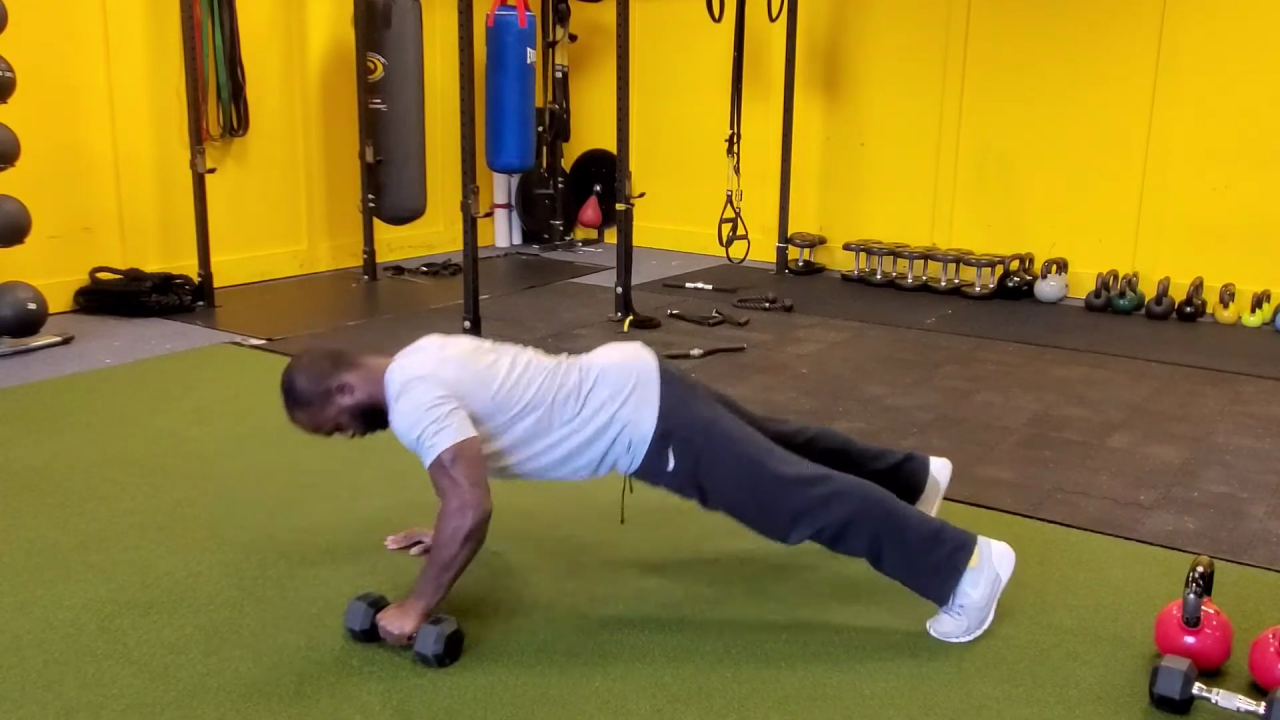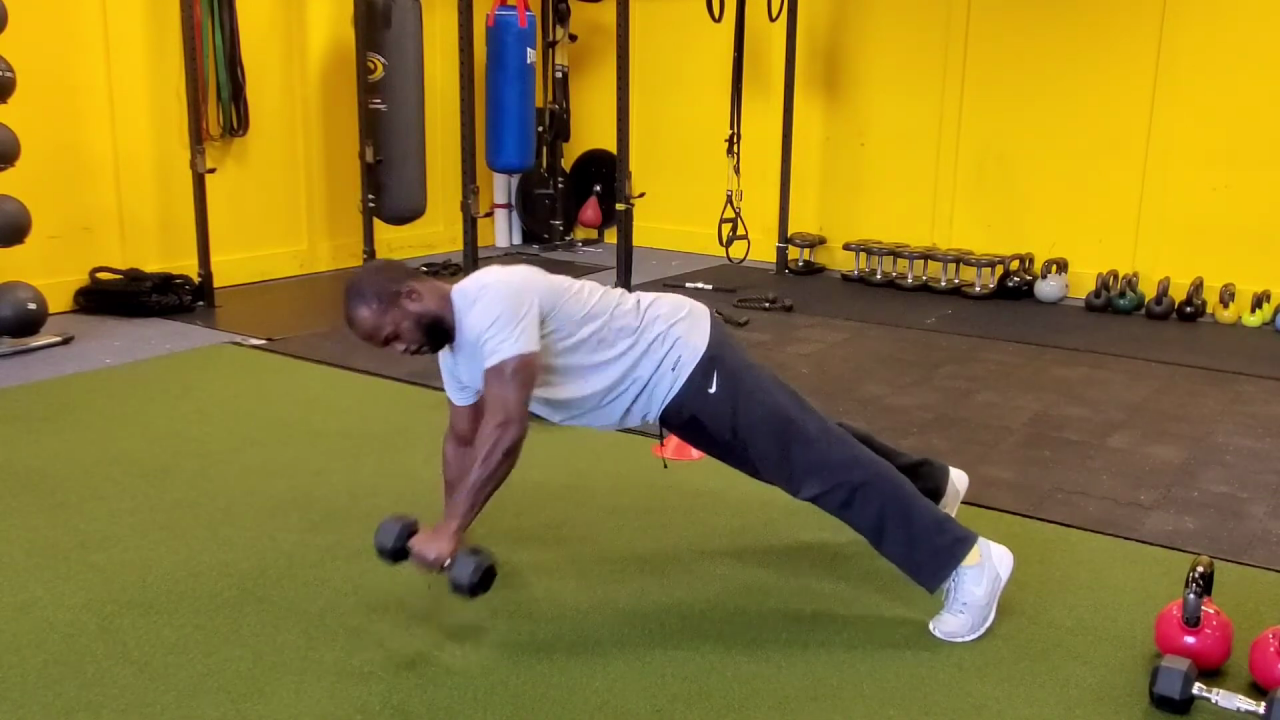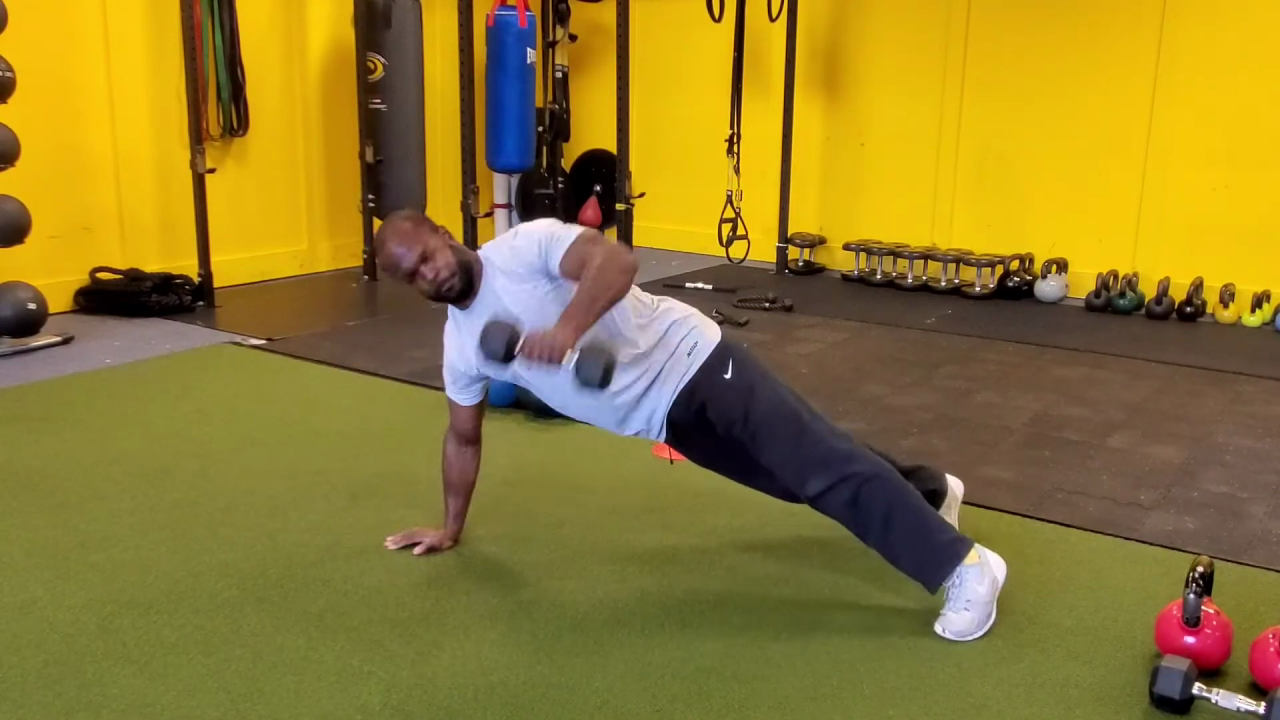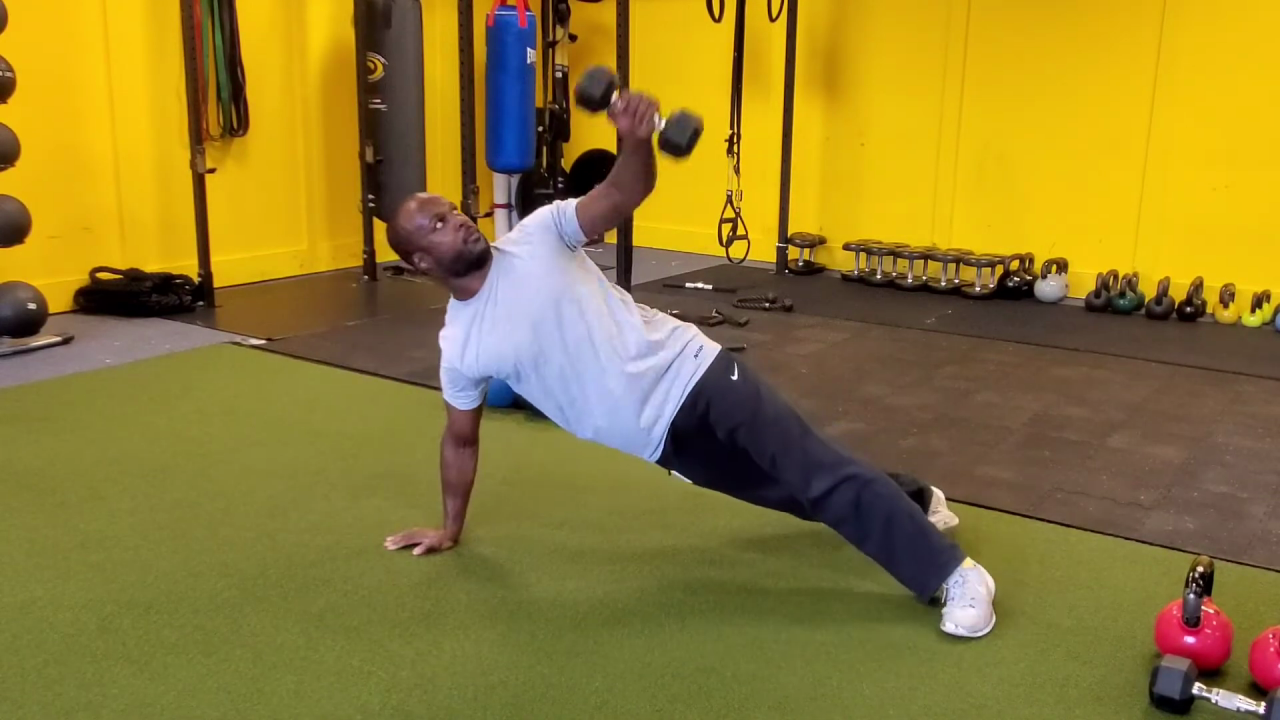
dt=0.3s
person 1, frame 1
left shoulder: (414, 394)
right shoulder: (419, 360)
left elbow: (473, 509)
right elbow: (457, 469)
left wrist: (419, 605)
right wrist: (440, 531)
left hip: (641, 420)
right hip: (633, 383)
left knee: (800, 498)
right knee: (784, 452)
left ankle: (967, 566)
right ankle: (914, 479)
person 1, frame 2
left shoulder: (490, 302)
right shoulder: (455, 339)
left elbow: (508, 426)
right elbow: (462, 435)
left wrist: (452, 527)
right wrist: (450, 514)
left hip: (682, 355)
right hip: (669, 382)
left knee: (819, 462)
right knee: (807, 443)
left ankle: (966, 561)
right ankle: (931, 485)
person 1, frame 3
left shoulder: (527, 244)
right shoulder: (461, 344)
left elbow: (616, 263)
right elbow: (463, 436)
left wrist: (566, 326)
right wrist: (448, 529)
left hip: (688, 359)
right hip: (669, 418)
left knee: (821, 463)
right knee: (800, 476)
left ankle: (963, 566)
right ankle: (927, 493)
person 1, frame 4
left shoulder: (539, 235)
right shoulder: (461, 346)
left elbow: (631, 188)
right elbow: (460, 440)
left wrist: (634, 137)
right wrist: (448, 529)
left hip: (692, 371)
right hip: (669, 439)
left knee: (828, 481)
right knee: (803, 496)
left ankle: (954, 574)
right ankle: (915, 506)
